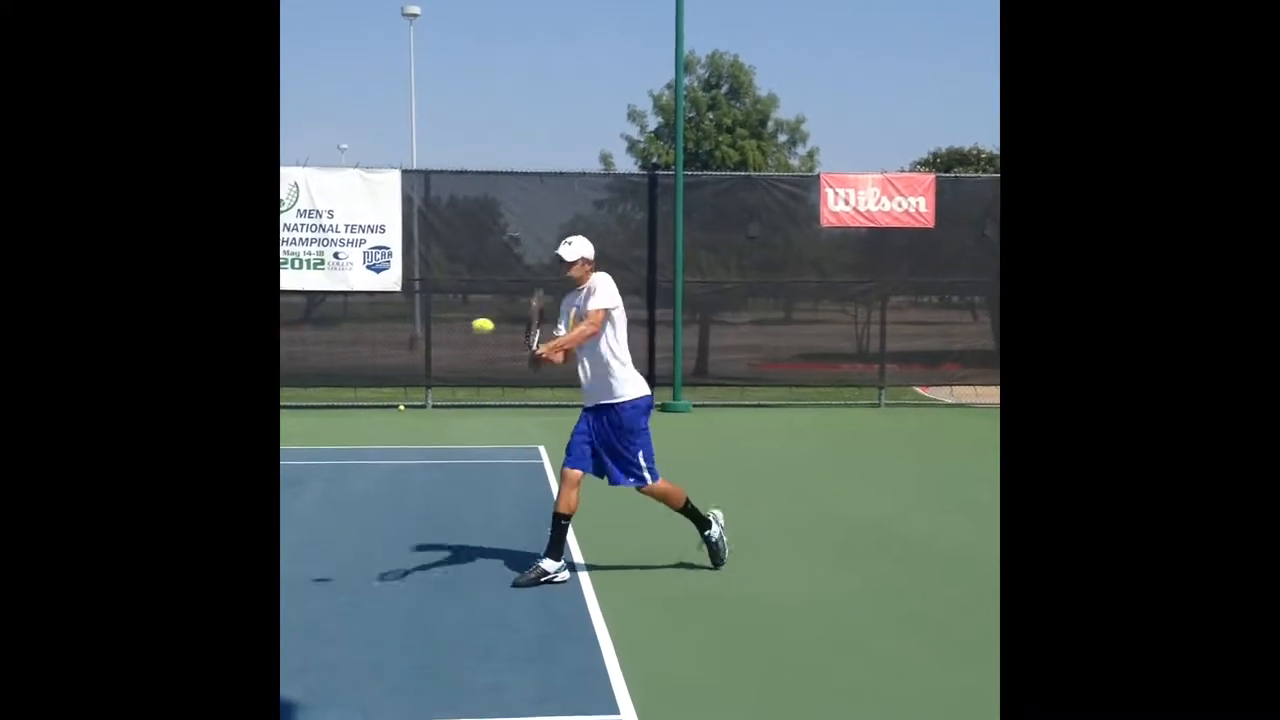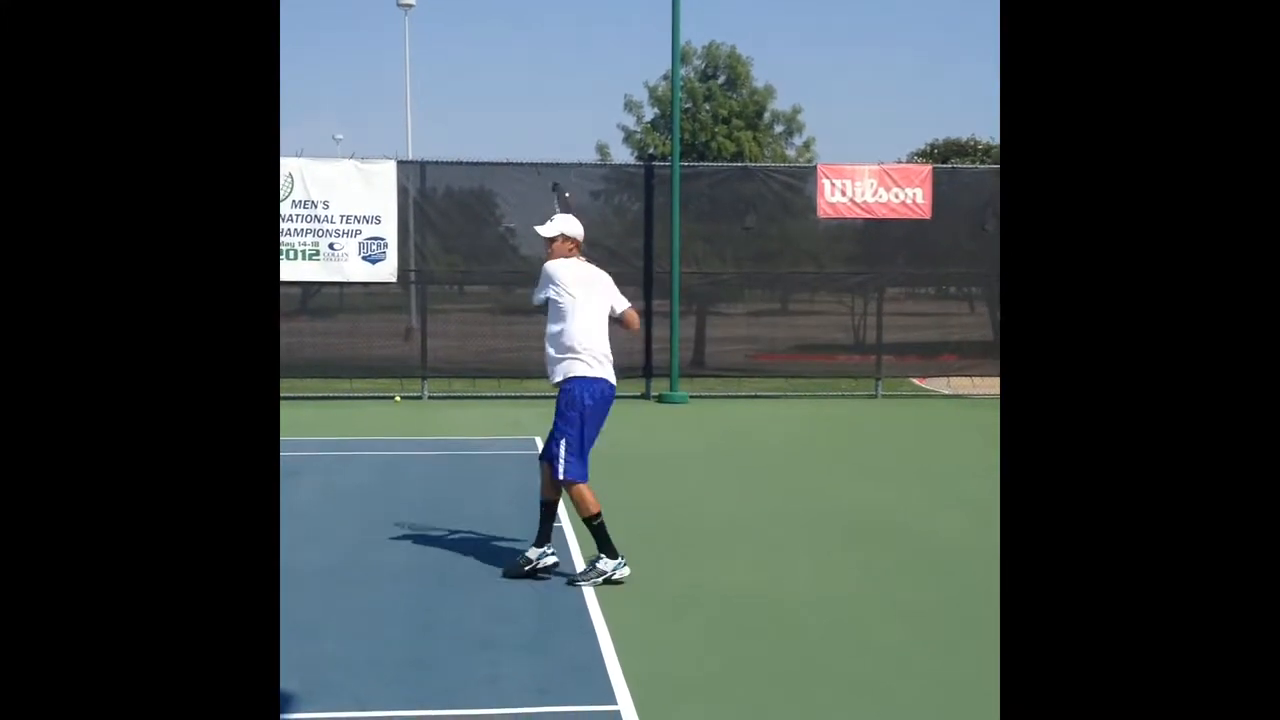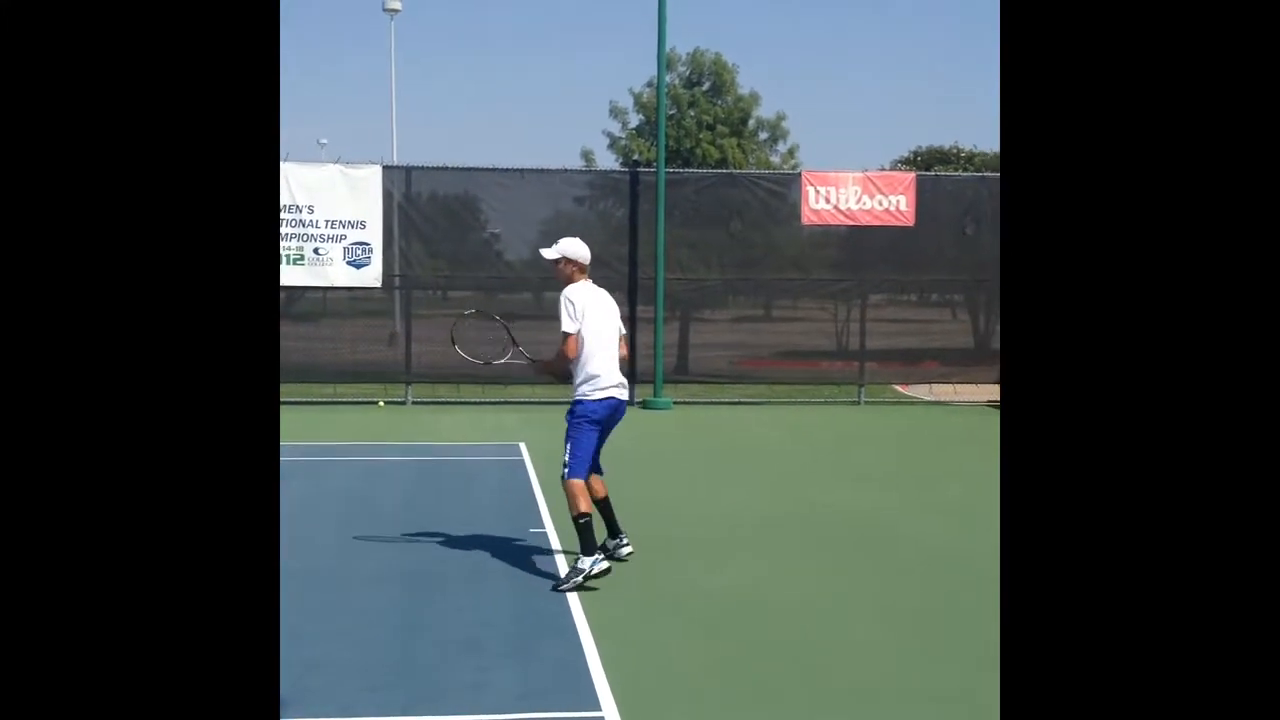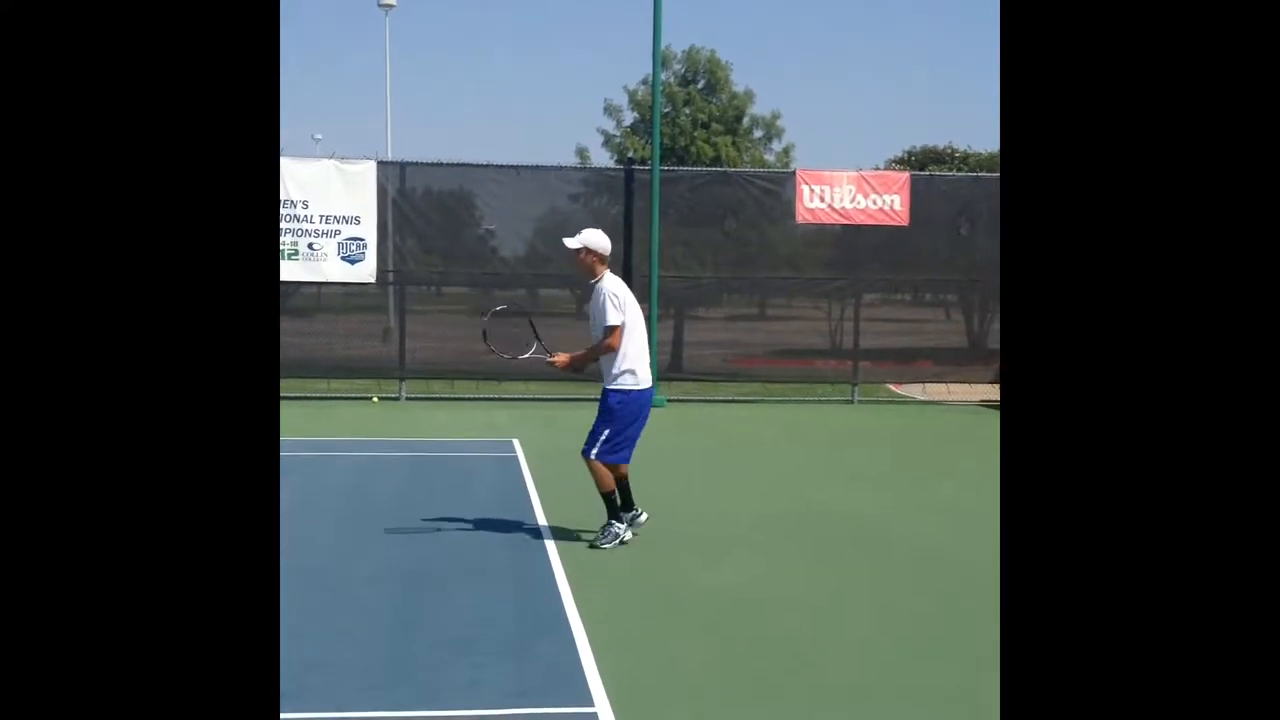
dt=0.4s
person 1, frame 1
left shoulder: (602, 284)
right shoulder: (568, 302)
left elbow: (591, 325)
right elbow: (564, 354)
left wrist: (556, 343)
right wrist: (550, 353)
left hip: (628, 402)
right hip: (596, 405)
left knee: (648, 484)
right knee: (570, 476)
left ankle: (707, 524)
right ankle: (553, 562)
person 1, frame 2
left shoulder: (554, 270)
right shoulder: (602, 277)
left elbow: (542, 302)
right elbow: (634, 323)
left hip: (580, 382)
right hip: (598, 382)
left knee: (569, 476)
right knee: (550, 464)
left ankle: (611, 559)
right ankle: (541, 549)
person 1, frame 3
left shoulder: (571, 295)
right shoulder: (606, 298)
left elbow: (569, 352)
right elbow: (623, 351)
left wrist: (546, 366)
left hip: (591, 398)
right hip: (617, 395)
left knee: (573, 477)
right knee: (587, 467)
left ankle: (590, 557)
right ankle: (616, 538)
person 1, frame 4
left shoulder: (608, 289)
right shoulder: (606, 286)
left elbow: (612, 342)
left wrist: (574, 360)
right wrist: (582, 360)
left hip: (626, 387)
right hip: (633, 384)
left knee: (594, 455)
right knee: (611, 452)
left ankle: (617, 522)
right ankle: (630, 511)
